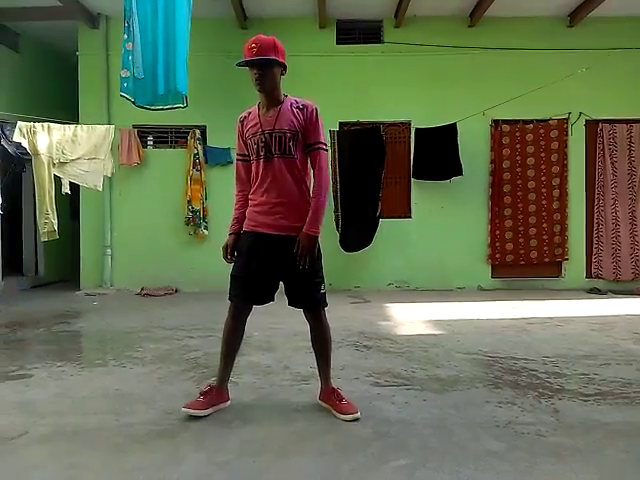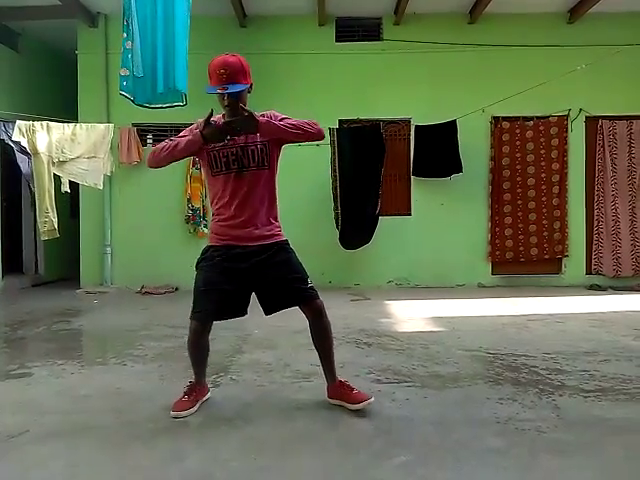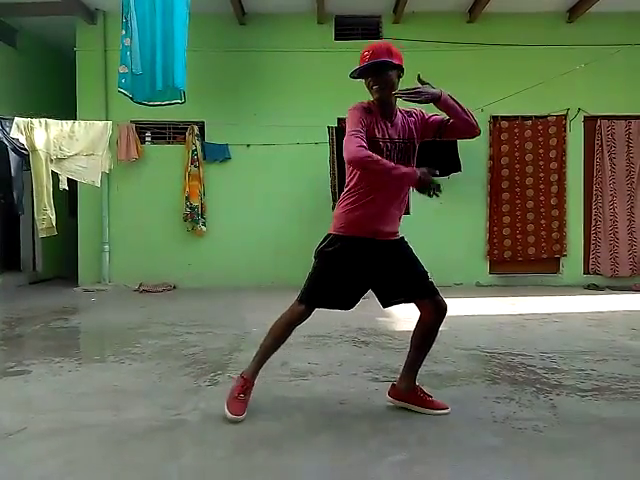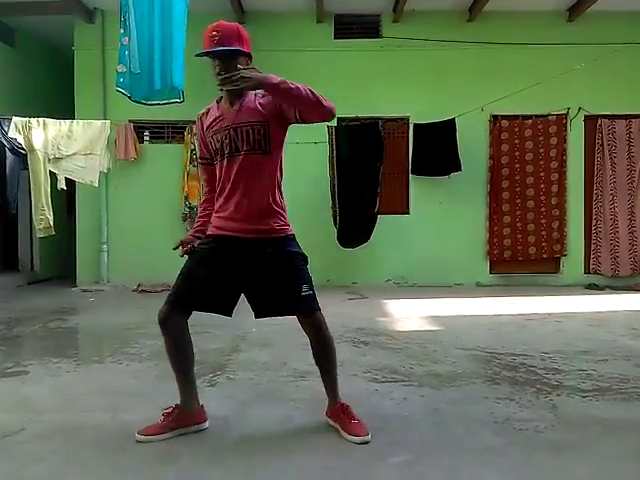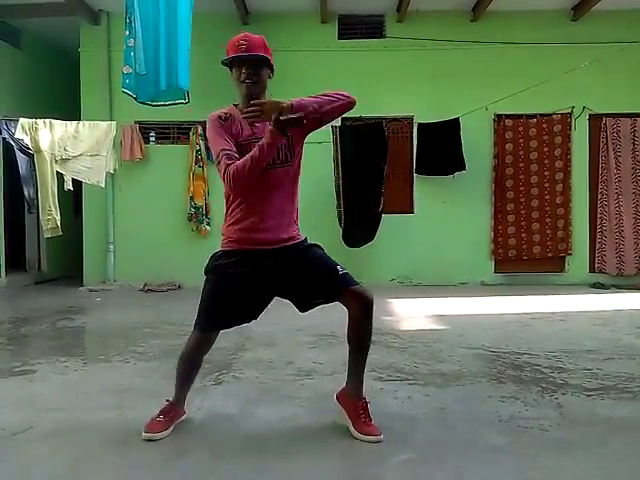
dt=1s
person 1, frame 1
left shoulder: (306, 111)
right shoulder: (245, 121)
left elbow: (321, 174)
right elbow: (243, 182)
left wrist: (312, 229)
right wrist: (235, 230)
left hip: (298, 233)
right hip: (256, 232)
left knee: (314, 310)
right knee: (238, 308)
left ankle: (327, 389)
right ankle: (220, 388)
person 1, frame 2
left shoulder: (270, 123)
right shoulder: (205, 129)
left elbow: (317, 132)
right elbow: (154, 159)
left wrist: (259, 125)
right wrist: (200, 136)
left hip: (270, 243)
right hip: (223, 247)
left knee: (315, 306)
right knee: (199, 324)
left ankle: (335, 384)
right ankle: (198, 384)
person 1, frame 3
left shoulder: (415, 120)
right shoulder: (360, 114)
left elbow: (471, 129)
right elbow: (355, 156)
left wrist: (440, 97)
right wrist: (412, 175)
left hip: (389, 240)
right hip: (348, 238)
left knee: (435, 307)
right knee: (302, 308)
left ankle: (405, 386)
right ankle: (247, 379)
person 1, frame 4
left shoulder: (270, 103)
right shoulder: (206, 119)
left elbow: (325, 111)
left wrist: (268, 81)
right wrist: (198, 231)
left hip: (272, 239)
right hip: (220, 240)
left knee: (313, 320)
right knee: (169, 316)
left ankle: (337, 406)
right ankle: (190, 409)
person 1, frame 5
left shoulder: (293, 115)
right shoulder: (221, 122)
left elbow: (347, 100)
right elbow: (236, 180)
left wrist: (285, 108)
right wrist: (275, 134)
left hip: (291, 247)
right hip: (239, 253)
left knee: (361, 300)
right knee: (201, 338)
left ankle: (353, 395)
right ankle: (176, 405)
